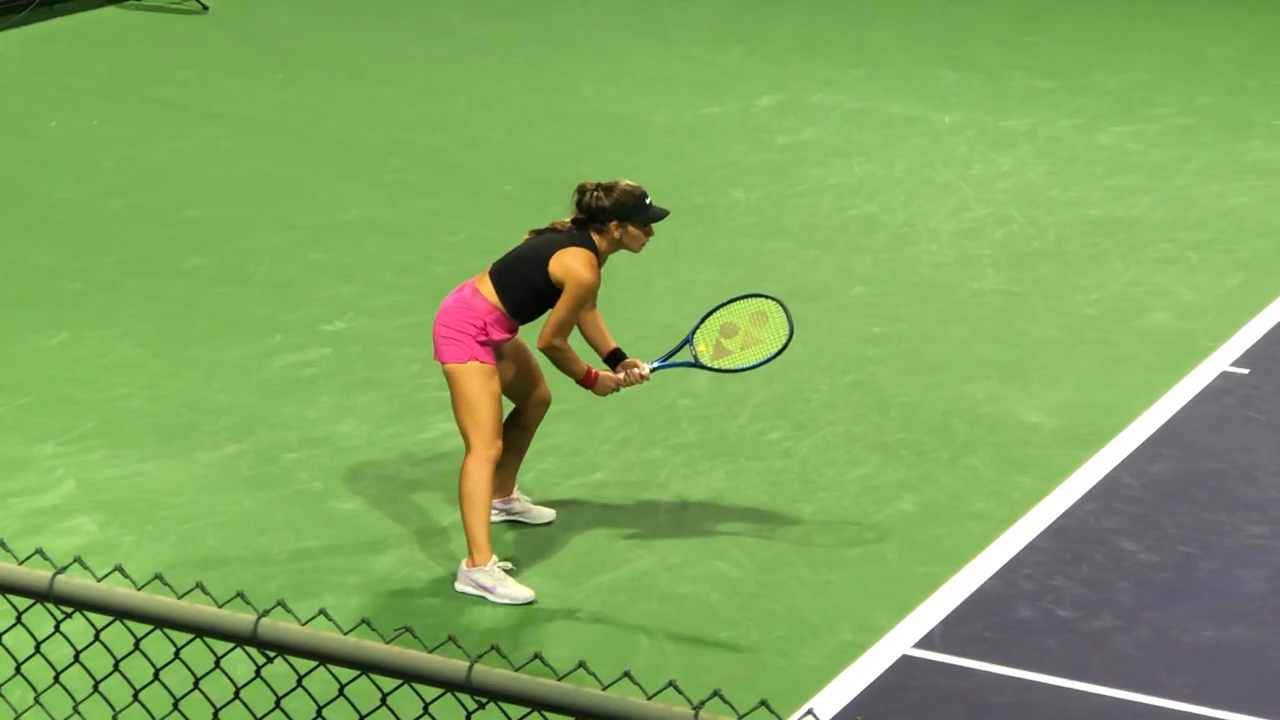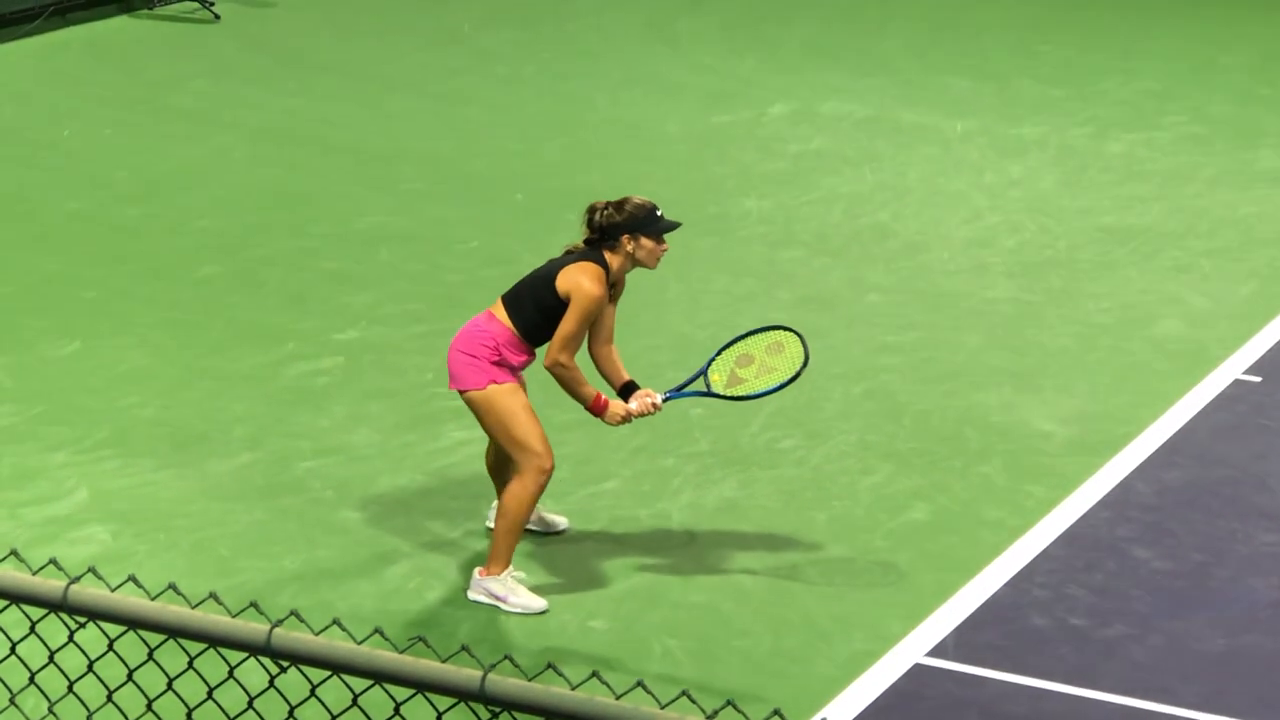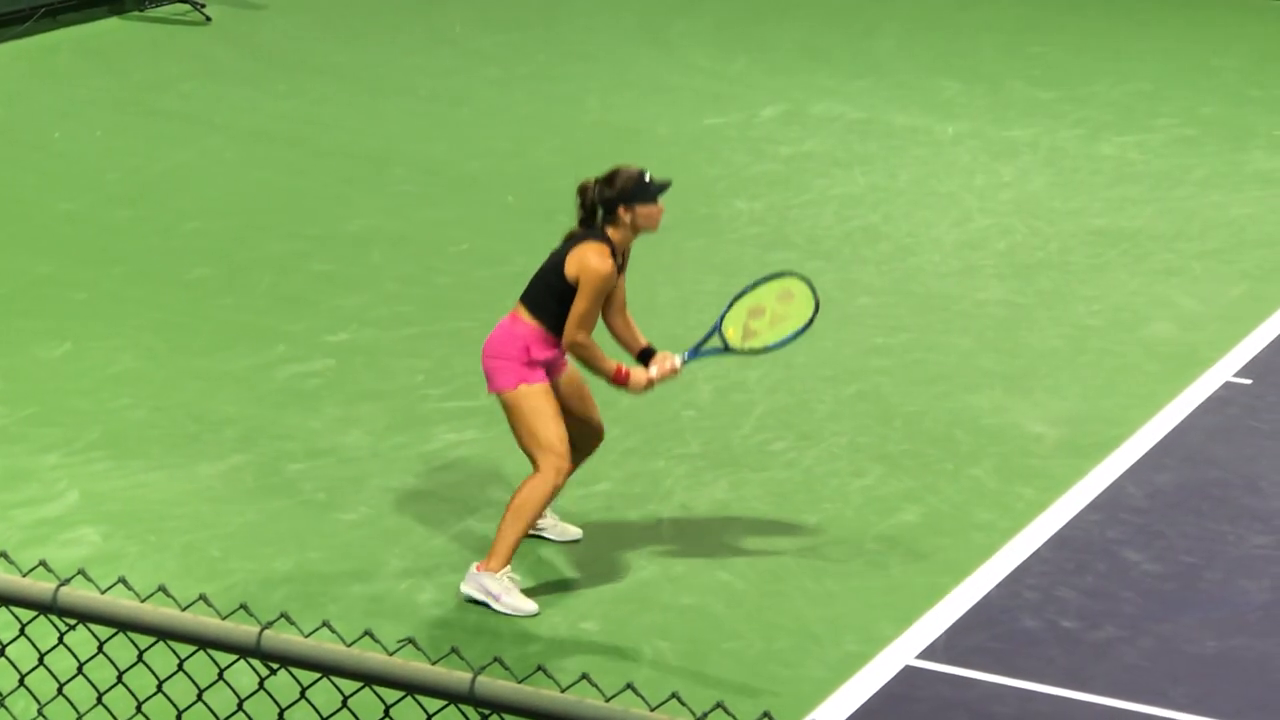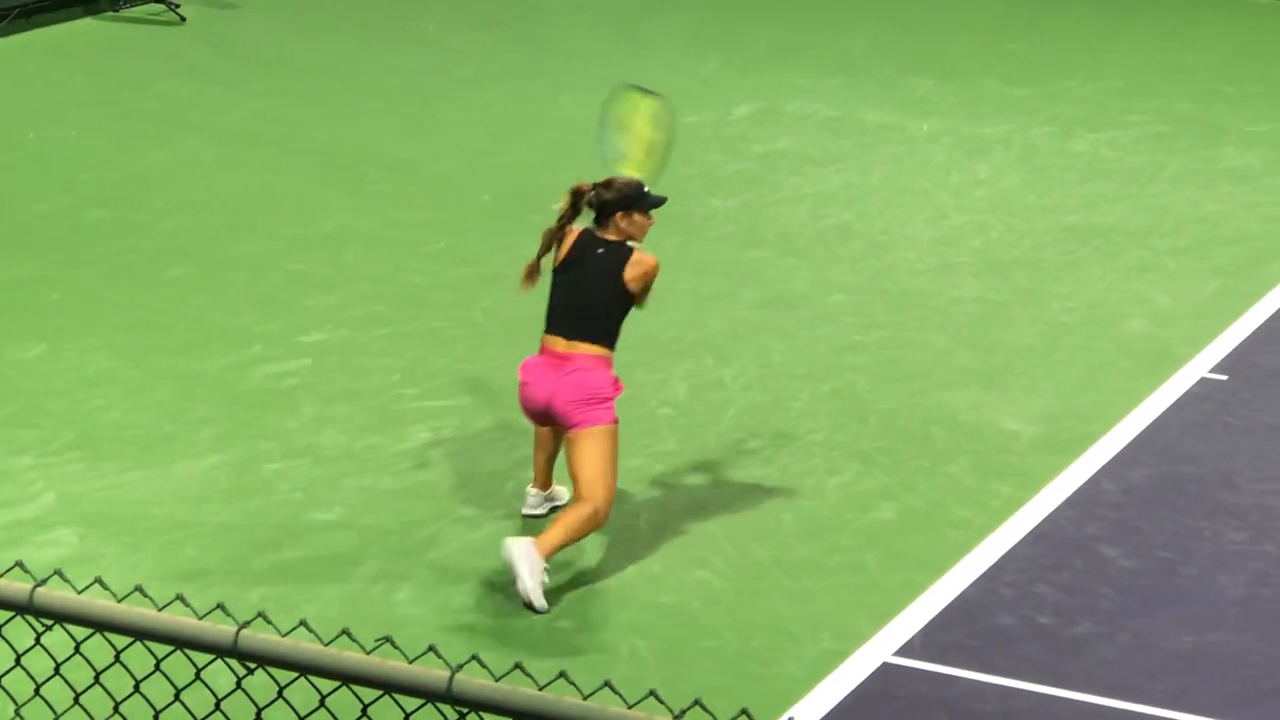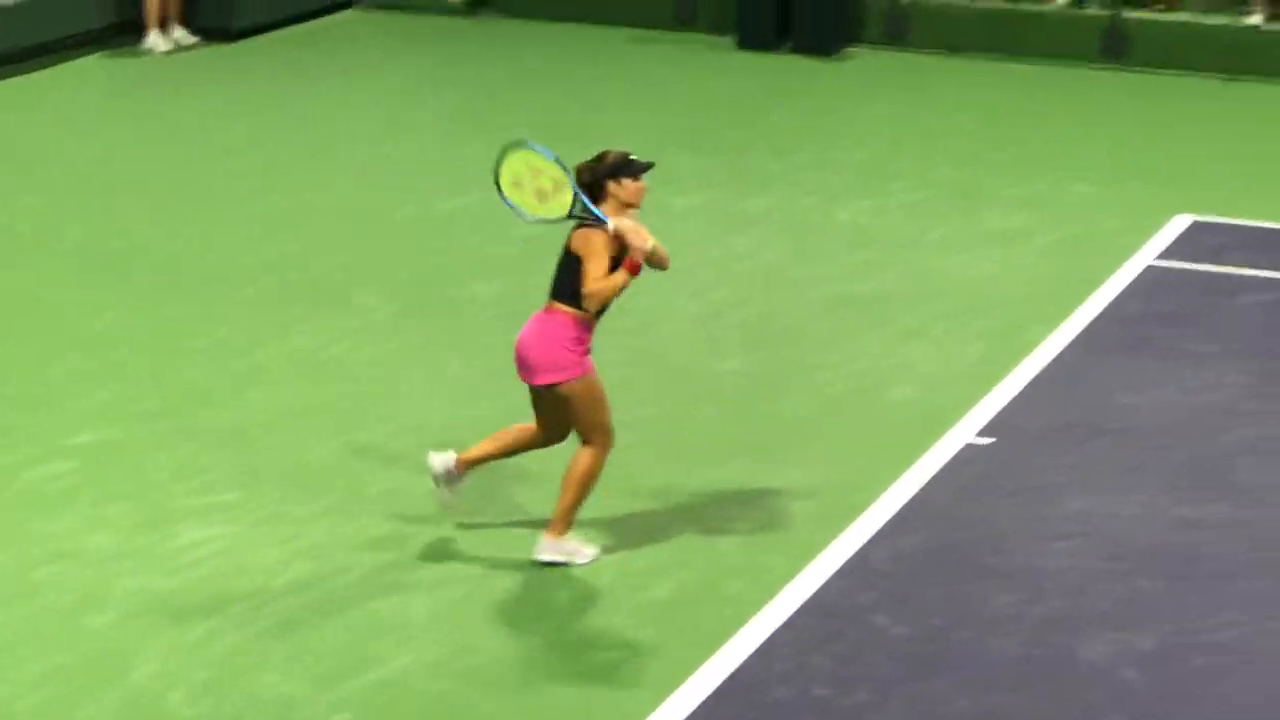
dt=0.7s
person 1, frame 1
left shoulder: (587, 242)
right shoulder: (582, 268)
left elbow: (585, 311)
right elbow: (551, 341)
left wrist: (616, 359)
right wrist: (591, 379)
left hip: (488, 324)
right hip: (468, 330)
left knee: (536, 400)
right knee: (485, 446)
left ankle: (501, 497)
right ankle: (478, 567)
person 1, frame 2
left shoulder: (610, 274)
right shoulder: (590, 284)
left elbow: (601, 346)
right elbow: (558, 360)
left wrist: (630, 391)
right wrist: (600, 406)
left hip: (499, 354)
right hip: (482, 357)
left knee: (511, 438)
right knee: (538, 462)
left ankle: (509, 512)
right ankle: (492, 577)
person 1, frame 3
left shoulder: (617, 244)
right shoulder: (599, 262)
left elbow: (616, 312)
right elbow: (577, 338)
left wrist: (648, 356)
right wrist: (623, 376)
left hip: (542, 352)
right hip: (516, 355)
left knee: (589, 434)
right knee: (555, 466)
left ankle: (533, 514)
right ankle: (488, 574)
person 1, frame 4
left shoulder: (571, 238)
right shoulder: (644, 263)
left elbow: (532, 278)
left hip: (536, 377)
right hip: (587, 384)
right knee: (595, 506)
left ankle: (540, 492)
right ankle: (534, 552)
person 1, frame 5
left shoulder: (620, 223)
right shoulder: (597, 233)
left elbow: (663, 262)
right elbow: (593, 300)
left wrist: (645, 245)
right wrist: (632, 267)
left hip: (543, 338)
right hip: (559, 342)
left knee: (551, 430)
right knee: (599, 439)
left ankle: (455, 463)
right ankle: (556, 538)
